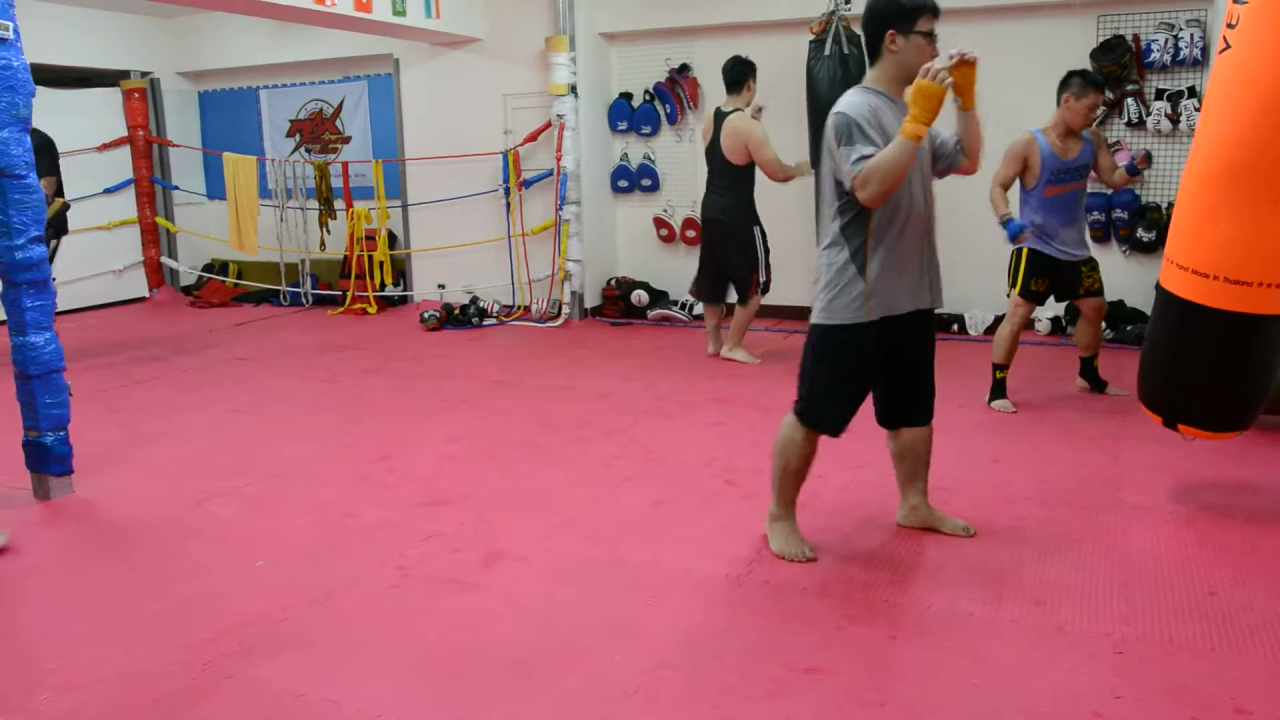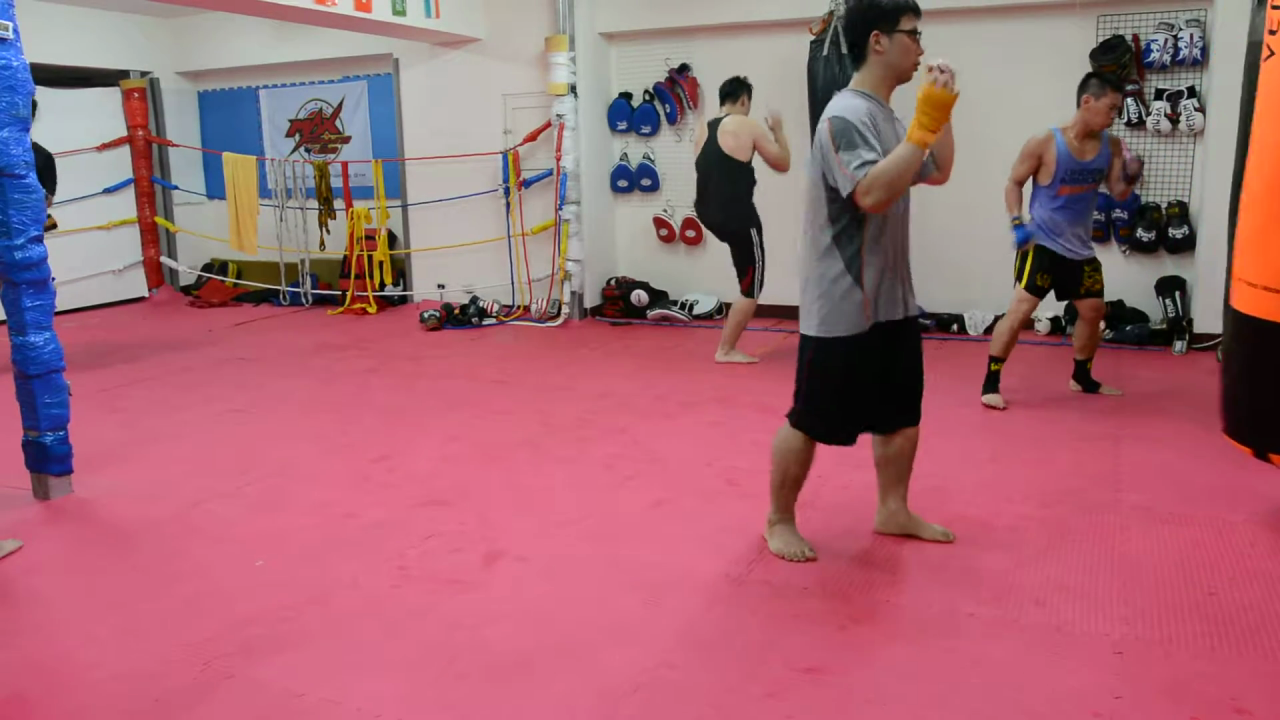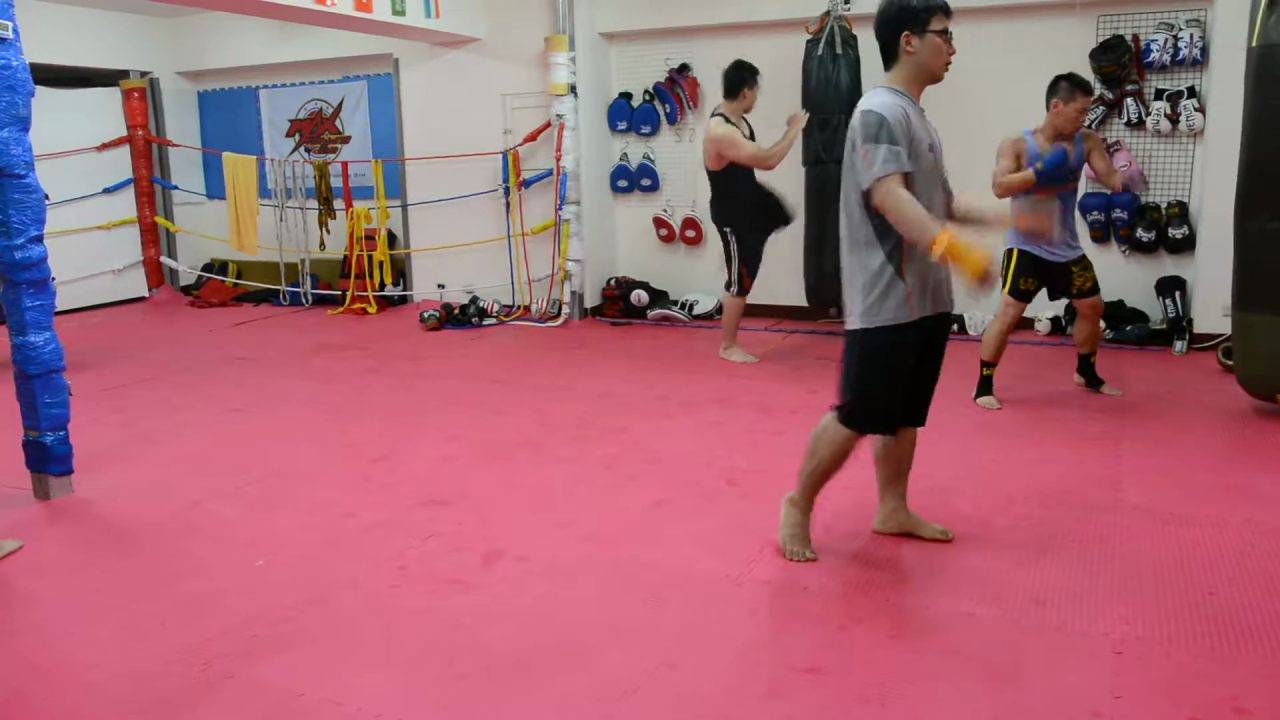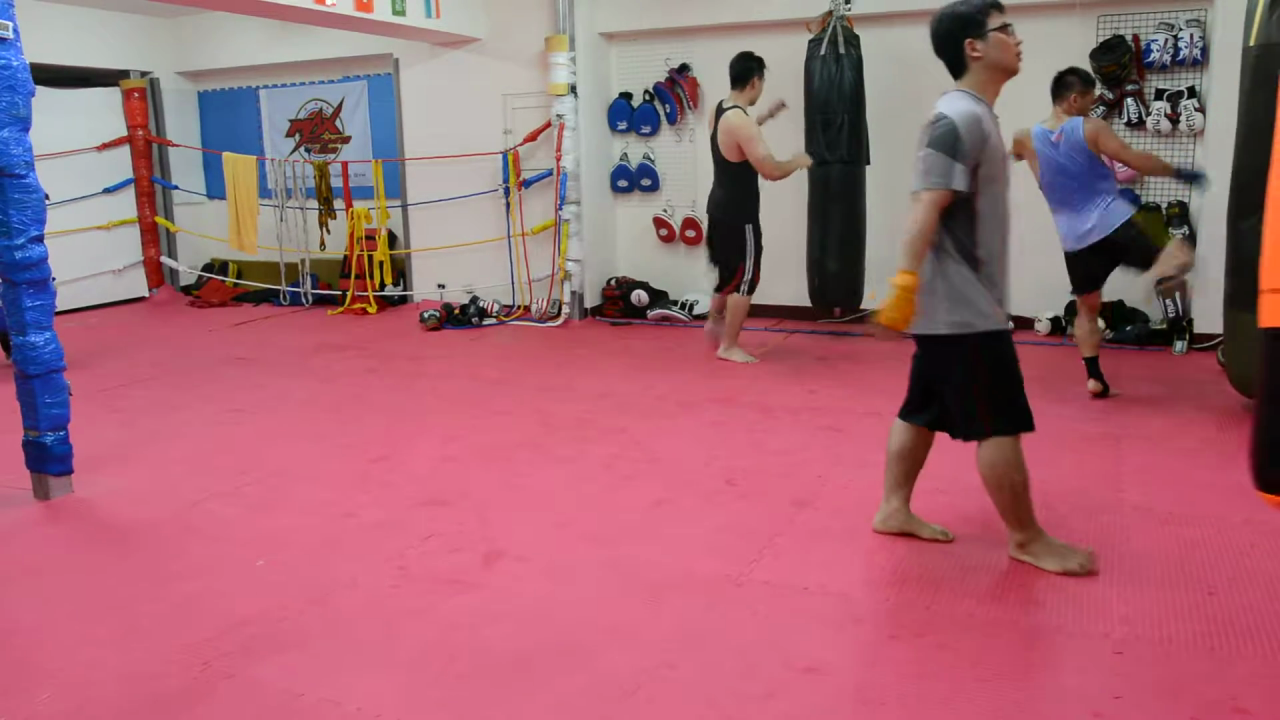
dt=0.5s
person 1, frame 1
left shoulder: (911, 112)
right shoulder: (853, 112)
left elbow: (966, 161)
right elbow: (871, 189)
left wrist: (965, 96)
right wrist: (919, 120)
left hip: (909, 295)
right hip: (853, 300)
left knee: (913, 409)
right knee: (814, 413)
left ankle: (915, 504)
right ankle: (780, 518)
person 1, frame 2
left shoulder: (885, 115)
right shoulder: (846, 117)
left elbow: (937, 173)
right elbow: (869, 194)
left wrist: (942, 112)
right wrist: (923, 125)
left hip: (892, 300)
right hip: (842, 307)
left knee: (900, 412)
right knee: (811, 420)
left ankle: (893, 511)
right ankle: (779, 520)
person 1, frame 3
left shoulder: (916, 116)
right shoulder: (879, 112)
left elbow: (938, 198)
right elbow: (890, 197)
left wrist: (1003, 219)
right wrist: (954, 247)
left hip: (924, 298)
right hip: (884, 300)
left knee: (906, 413)
right knee: (858, 414)
left ankle: (893, 510)
right ankle: (797, 504)
person 1, frame 4
left shoulder: (978, 117)
right shoulder: (956, 119)
right elbow: (926, 211)
right wrist: (905, 287)
left hip: (966, 305)
right hip: (964, 307)
left knee: (924, 409)
right knee: (1000, 422)
left ankle: (895, 508)
right ankle: (1026, 538)
person 2, frame 1
left shoulder: (1093, 141)
right shoulder: (1028, 145)
left elbow: (1112, 179)
right elbow: (997, 187)
left wrist: (1134, 168)
right wrist: (1008, 220)
left hip: (1076, 248)
right hip: (1036, 247)
left knee: (1095, 308)
right knee: (1018, 314)
left ankle: (1089, 375)
right ankle: (997, 389)
person 2, frame 2
left shoulder: (1111, 145)
right shoulder: (1043, 143)
left elbow: (1119, 193)
right elbow: (1014, 183)
left wrist: (1131, 176)
right wrist: (1018, 224)
left hip: (1079, 247)
right hip: (1042, 243)
left knee: (1093, 310)
right knee: (1020, 309)
left ankle: (1082, 377)
right ankle: (990, 384)
person 2, frame 3
left shoulder: (1087, 142)
right shoulder: (1017, 143)
left elbow: (1110, 179)
right elbow: (999, 188)
left wrist: (1128, 181)
right wrist: (1042, 169)
left hip: (1067, 249)
right hip: (1027, 247)
left knee: (1092, 306)
right knee: (1008, 314)
left ankle: (1086, 373)
right ankle: (984, 386)
person 2, frame 4
left shoulder: (1027, 137)
right shoulder: (1091, 127)
left elbow: (1015, 149)
right elbow: (1137, 161)
right wrist: (1180, 172)
left hip: (1076, 238)
right hip: (1113, 219)
left knee: (1088, 308)
right knee: (1179, 255)
left ankle: (1094, 377)
person 3, frame 1
left shoulder: (711, 120)
right shoulder: (749, 128)
right elbow: (776, 173)
right wrist: (799, 169)
left hip: (711, 211)
right hip: (738, 216)
left knee: (712, 280)
right knee: (756, 284)
left ankle: (714, 342)
right ankle: (732, 346)
person 3, frame 2
left shoulder: (701, 131)
right shoulder: (747, 126)
right elbow: (783, 164)
right wrist: (778, 131)
left hip: (706, 215)
right hip: (737, 217)
right knee: (750, 286)
right ankle: (726, 350)
person 3, frame 3
left shoulder: (732, 115)
right shoulder: (720, 132)
right elbow: (767, 161)
right wrist: (795, 129)
left hip: (751, 197)
right hip: (733, 213)
left knee: (777, 216)
right knee: (740, 280)
right ankle: (728, 346)
person 3, frame 4
left shoulder: (720, 110)
right shoulder: (742, 122)
right elbow: (770, 170)
left wrist: (765, 116)
right wrist: (797, 162)
left hip: (719, 206)
right hip: (739, 213)
left knee: (728, 270)
right knee: (743, 279)
left ankle: (714, 325)
right ankle: (727, 345)
